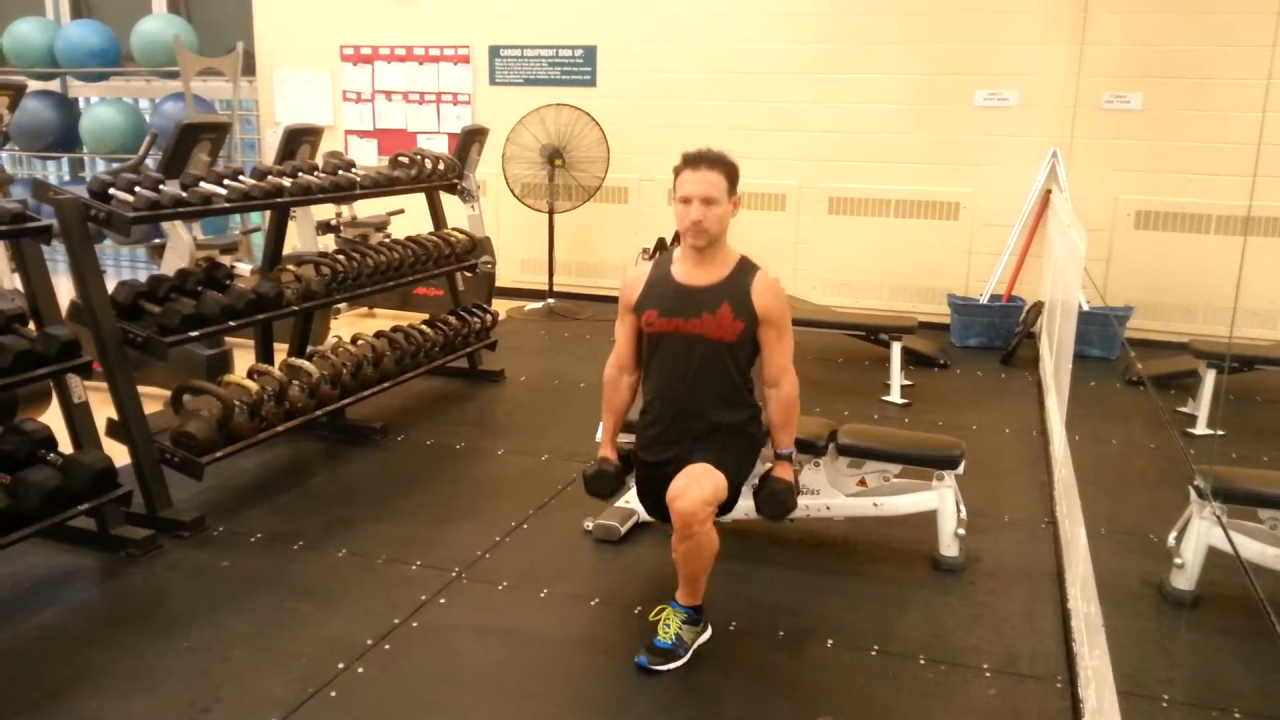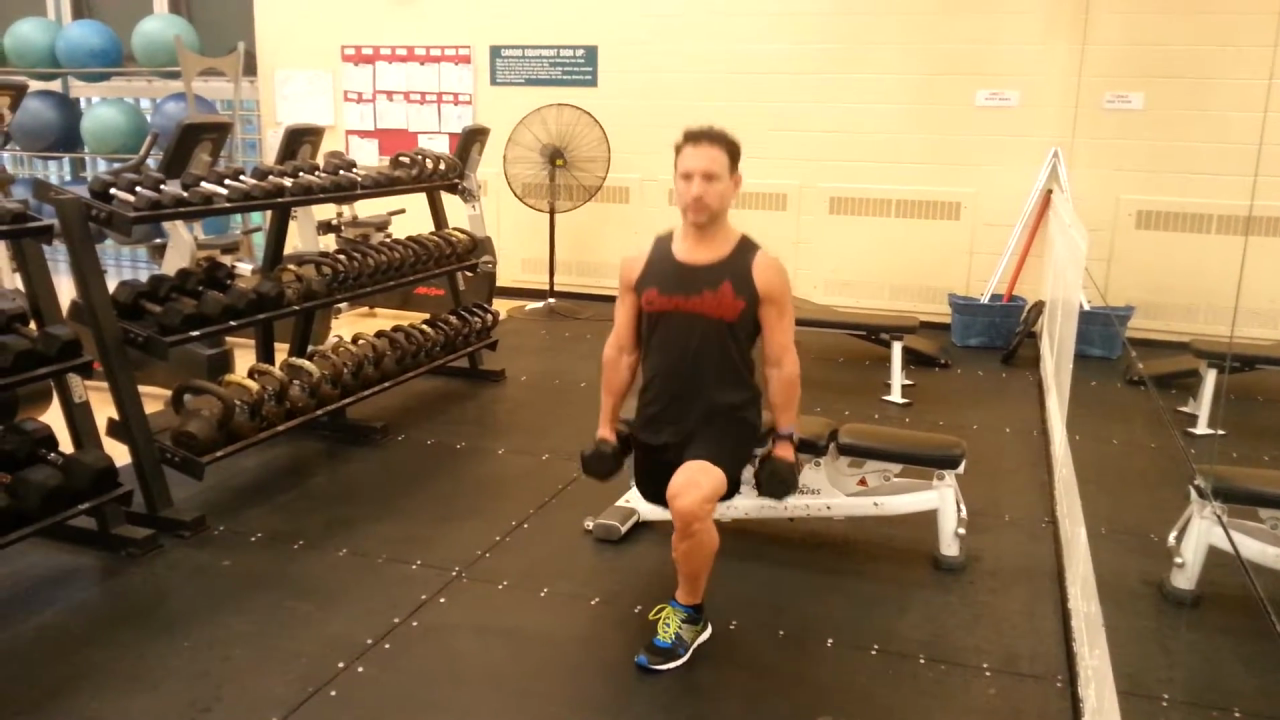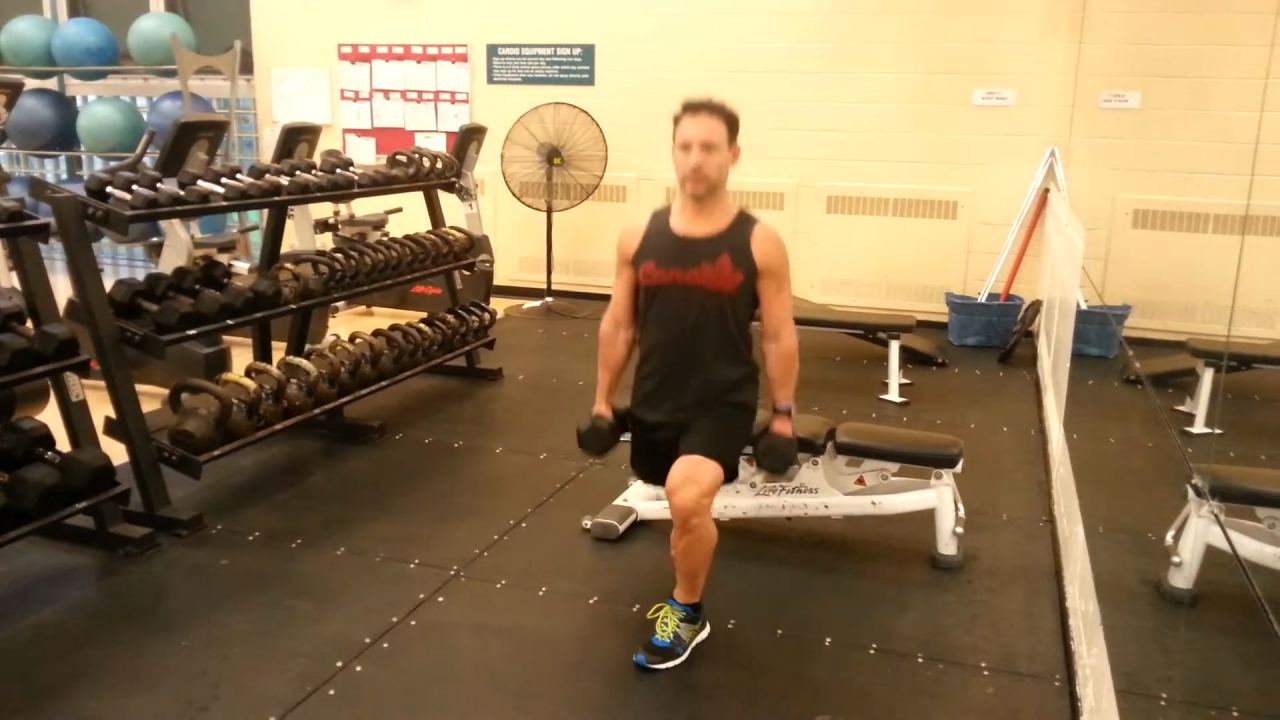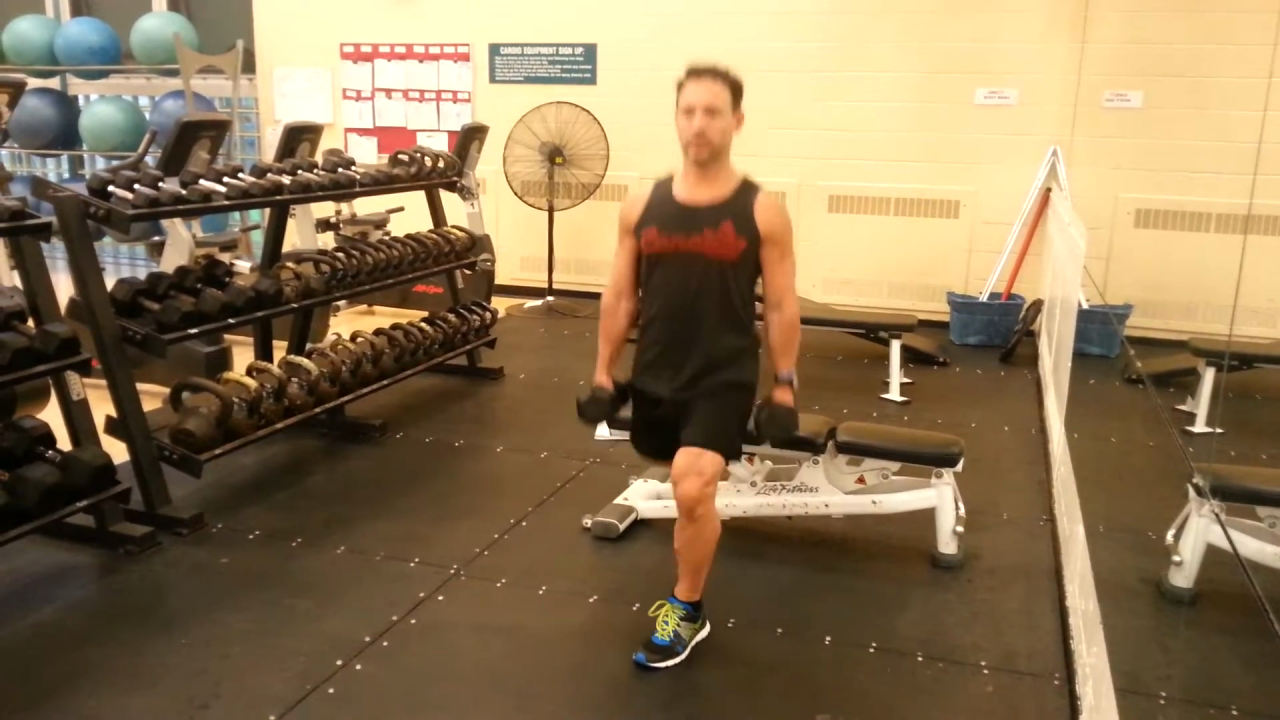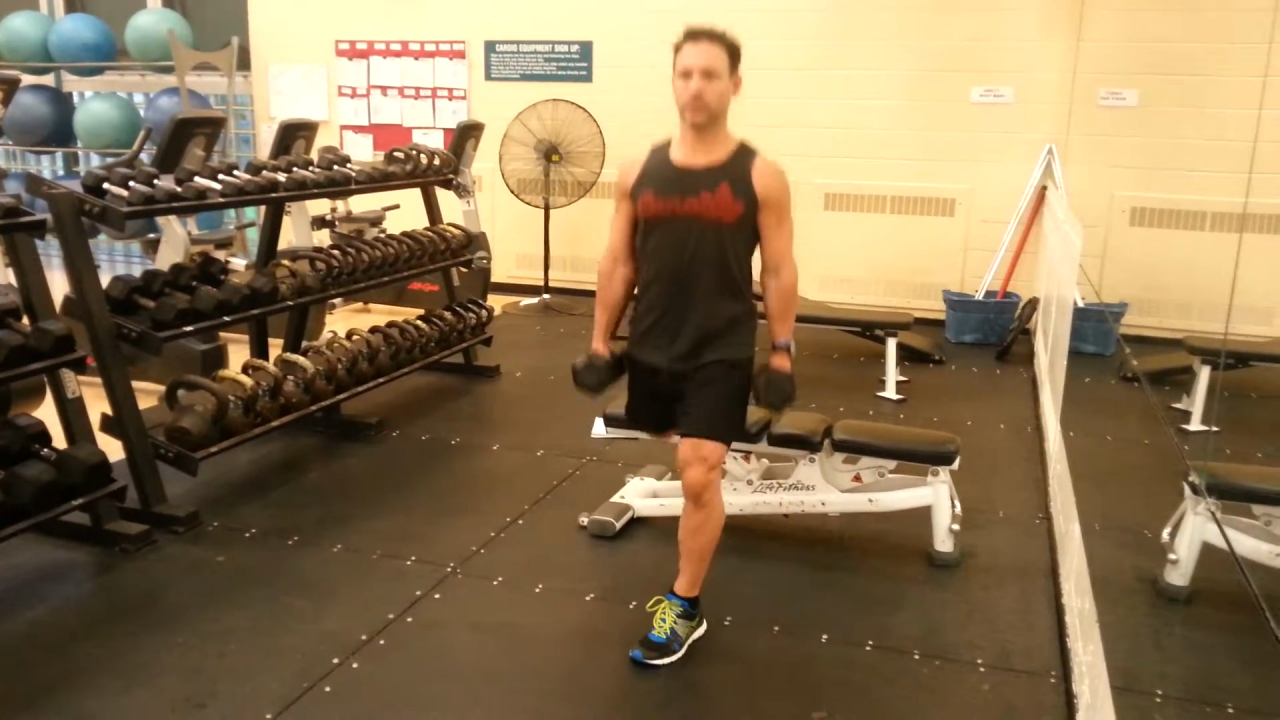
dt=0.1s
person 1, frame 1
left shoulder: (760, 291)
right shoulder: (641, 283)
left elbow: (780, 383)
right elbow: (621, 369)
left wrist: (784, 458)
right wrist: (608, 442)
left hip: (727, 433)
right hip: (659, 435)
left knee: (688, 505)
right knee: (668, 508)
left ankle: (688, 616)
right ankle: (696, 528)
person 1, frame 2
left shoulder: (761, 270)
right shoulder: (642, 262)
left elbow: (781, 363)
right elbow: (622, 350)
left wrist: (784, 439)
right wrist: (606, 421)
left hip: (727, 417)
right hip: (658, 419)
left knee: (688, 505)
right knee: (669, 499)
left ankle: (689, 615)
person 1, frame 3
left shoulder: (759, 244)
right shoulder: (638, 237)
left elbow: (779, 337)
right elbow: (619, 326)
left wrist: (783, 413)
right wrist: (603, 398)
left hip: (723, 400)
right hip: (654, 399)
left knee: (686, 499)
right knee: (668, 485)
left ankle: (687, 613)
person 1, frame 4
left shoulder: (762, 210)
right shoulder: (643, 204)
left elbow: (782, 305)
right elbow: (620, 296)
left wrist: (783, 382)
right wrist: (604, 369)
left hip: (723, 377)
right hip: (655, 374)
left knee: (693, 489)
right knee: (672, 467)
left ankle: (688, 610)
person 1, frame 5
left shoulder: (759, 176)
right shoulder: (639, 172)
left elbow: (779, 272)
right elbow: (617, 264)
left wrist: (780, 349)
right wrist: (600, 337)
left hip: (720, 351)
right hip: (650, 346)
left knee: (698, 476)
right knee: (685, 457)
left ankle: (685, 608)
